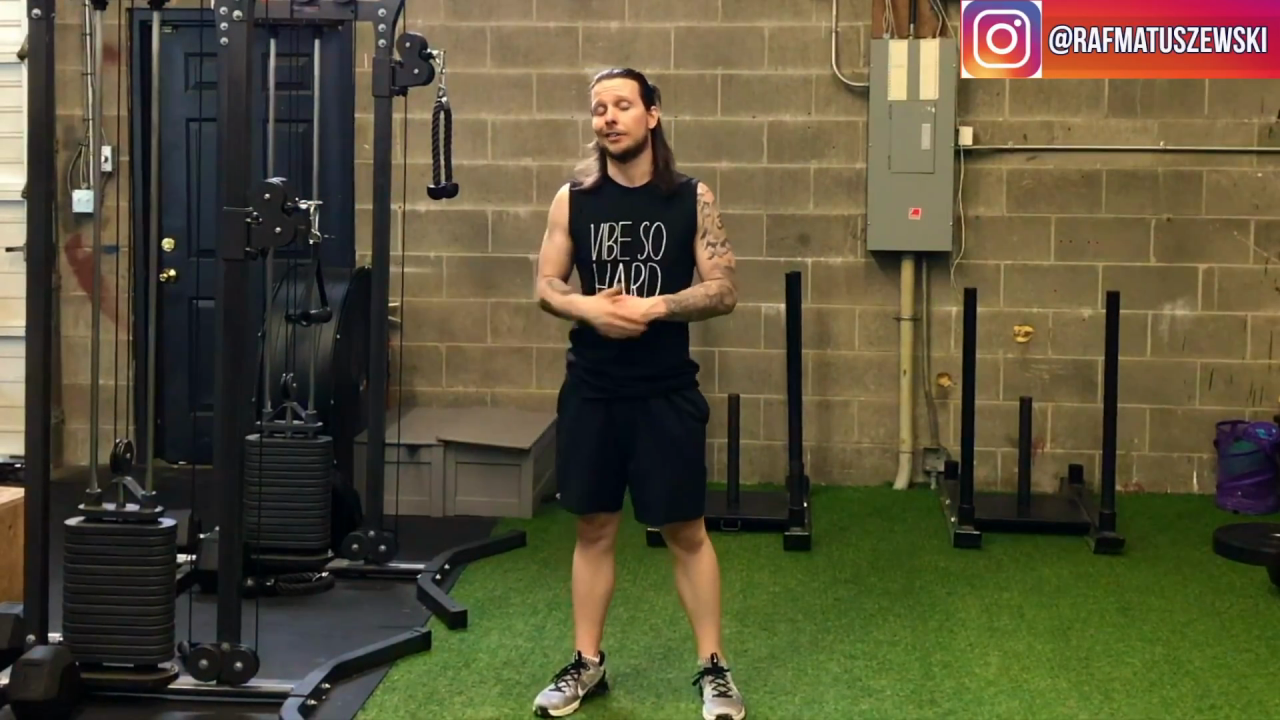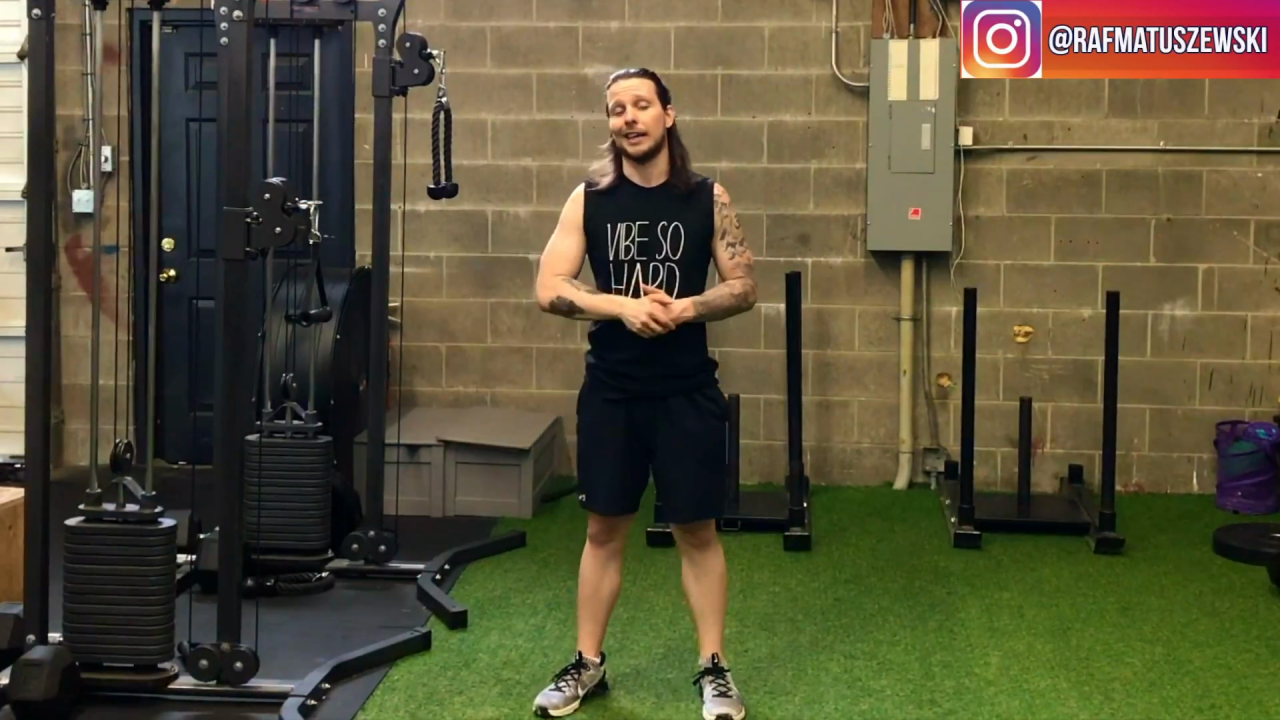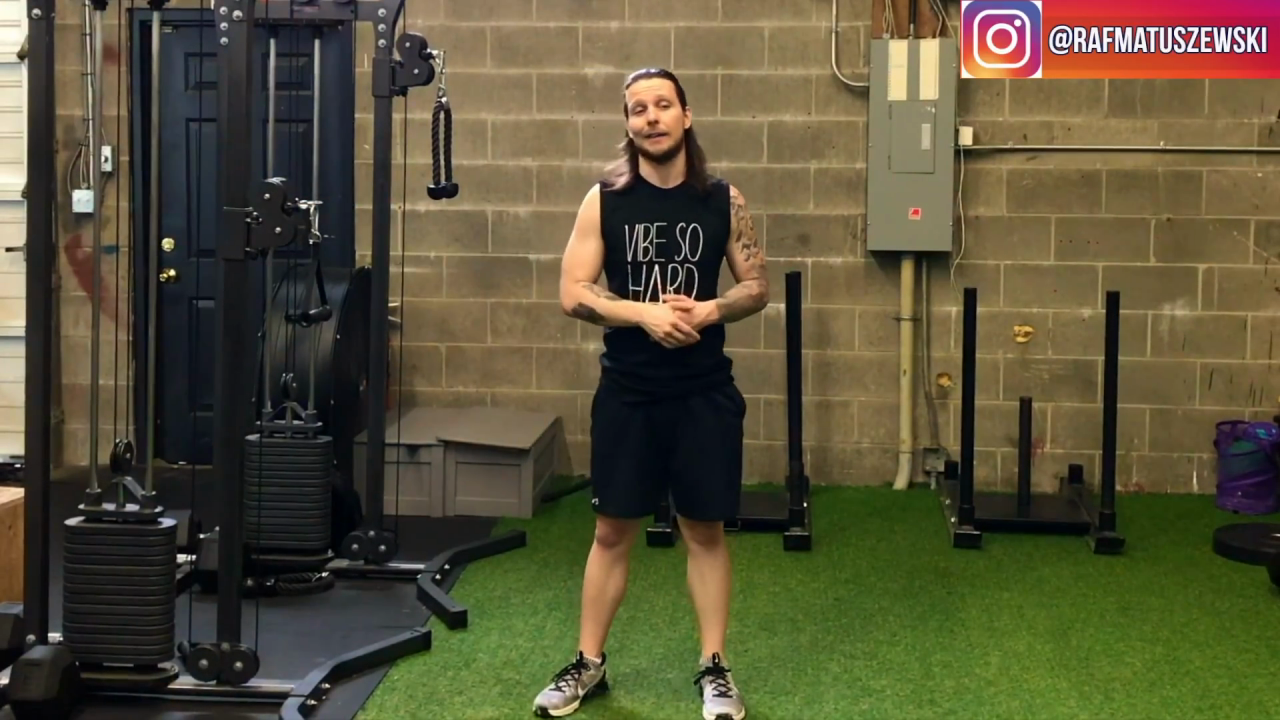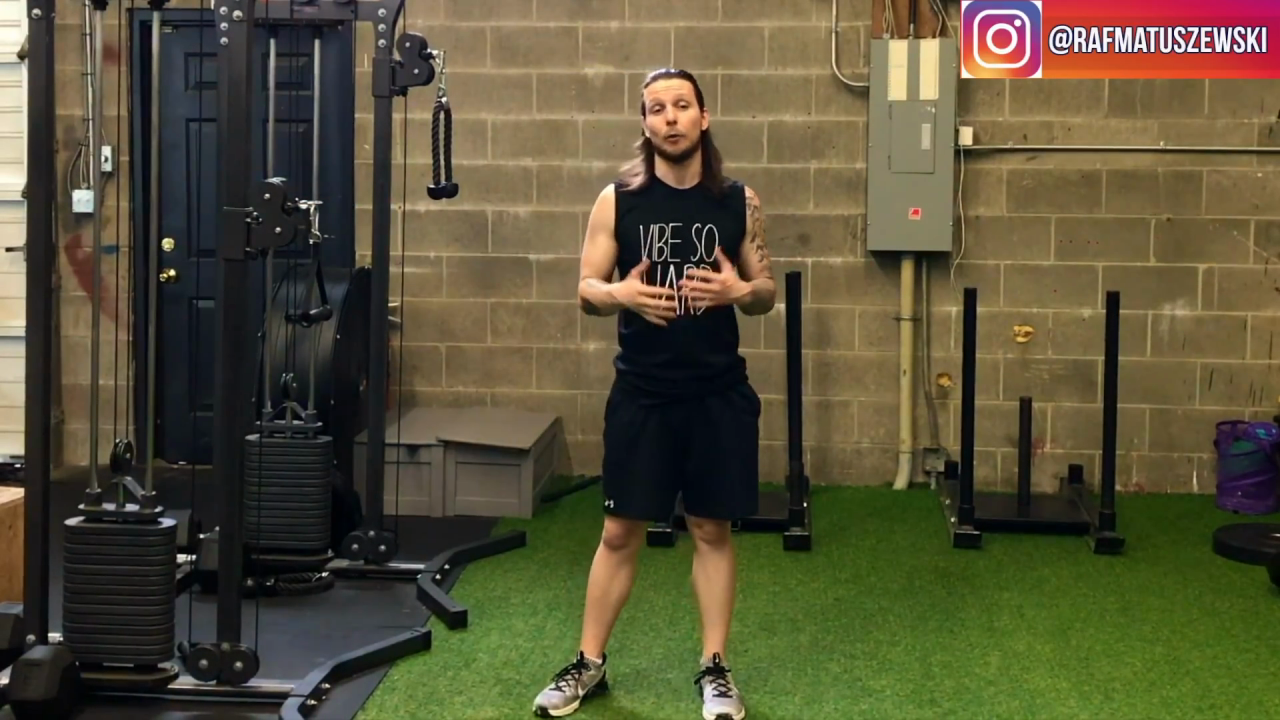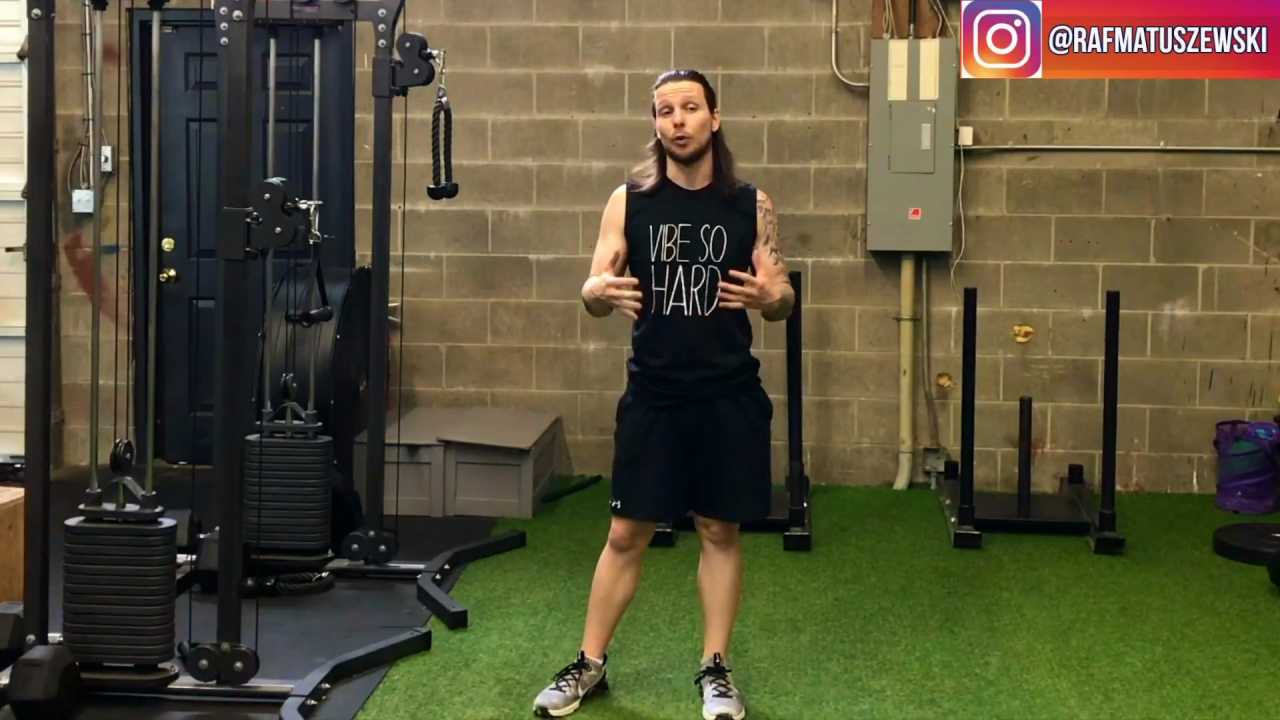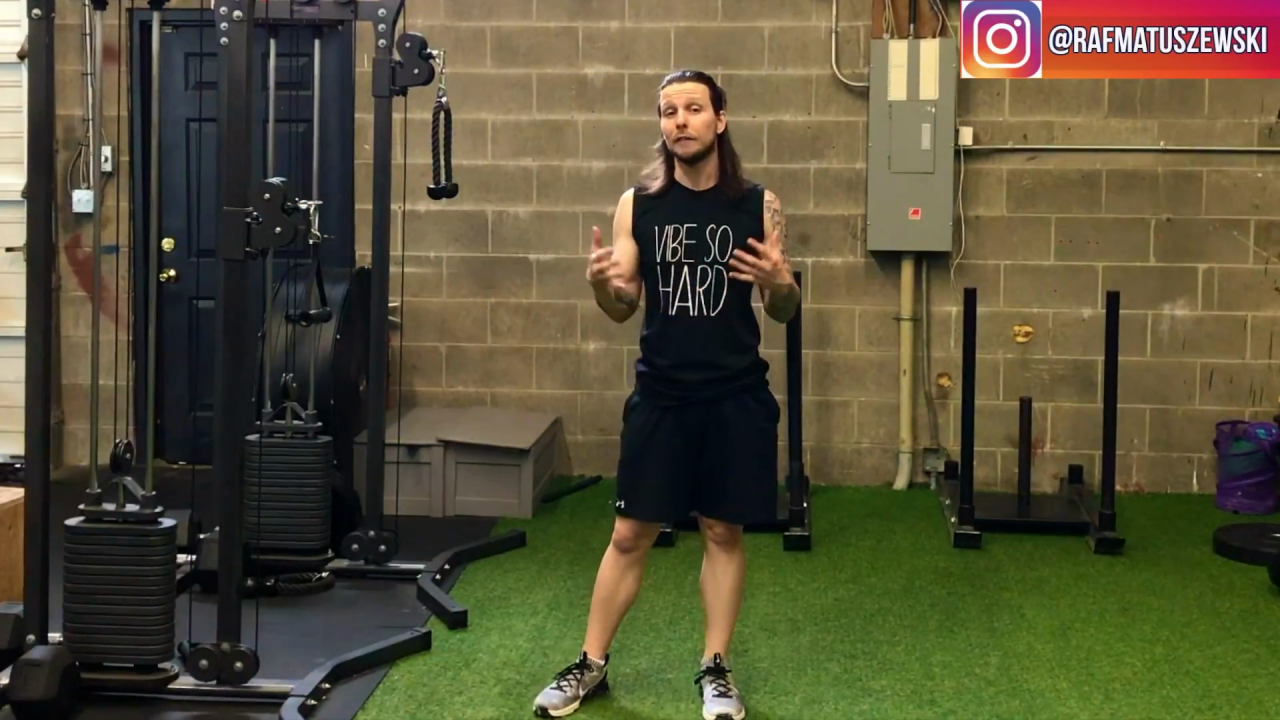
dt=0.2s
person 1, frame 1
left shoulder: (692, 198)
right shoulder: (573, 198)
left elbow: (722, 290)
right elbow: (546, 285)
left wrist: (654, 307)
right wrist: (590, 305)
left hip: (666, 392)
right hip: (591, 391)
left knee: (684, 530)
right knee: (593, 526)
left ankle: (712, 667)
right ankle: (587, 663)
person 1, frame 2
left shoulder: (708, 198)
right shoulder: (587, 198)
left elbow: (743, 286)
right elbow: (548, 289)
left wrist: (684, 308)
right wrist: (623, 305)
left hip: (687, 391)
right hip: (611, 391)
left knee: (695, 529)
right knee: (604, 528)
left ankle: (713, 667)
right ankle: (587, 664)
person 1, frame 3
left shoulder: (724, 199)
right shoulder: (603, 200)
left elbow: (756, 286)
right elbow: (572, 294)
left wrist: (711, 312)
right wrist: (643, 314)
left hip: (704, 392)
right hip: (627, 392)
left knee: (704, 529)
right knee: (613, 529)
left ankle: (714, 667)
right ankle: (588, 663)
person 1, frame 4
left shoulder: (738, 201)
right shoulder: (617, 199)
left elbow: (764, 292)
right elbow: (586, 290)
left wrist: (743, 290)
right wrist: (614, 294)
left hip: (719, 392)
right hip: (642, 393)
left knee: (713, 530)
right knee: (620, 531)
left ankle: (714, 668)
right ankle: (588, 664)
person 1, frame 5
left shoulder: (751, 204)
right shoulder: (628, 200)
left elbow: (783, 303)
right elbow: (595, 294)
left wrist: (771, 297)
right wrist: (599, 291)
left hip: (730, 395)
right hip: (652, 395)
left knee: (720, 530)
right knee: (626, 532)
right ankle: (589, 664)
person 1, frame 6
left shoulder: (759, 204)
right shoulder: (638, 203)
left elbow: (785, 311)
right elbow: (623, 304)
left wrist: (780, 283)
right wrist: (600, 284)
left hip: (737, 395)
right hip: (659, 394)
left knee: (724, 531)
right knee: (630, 532)
left ankle: (715, 668)
right ankle: (591, 664)
